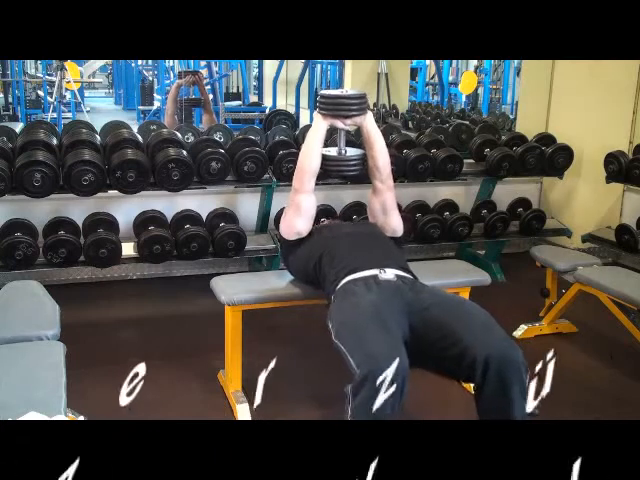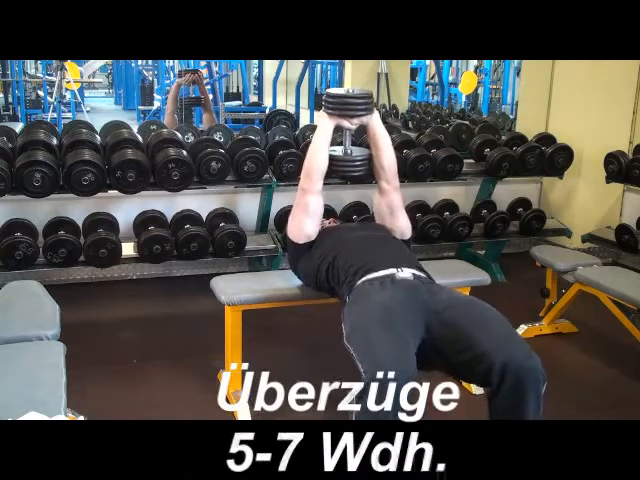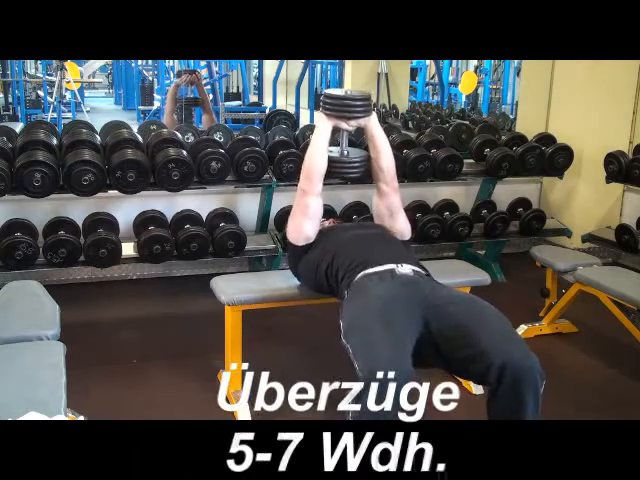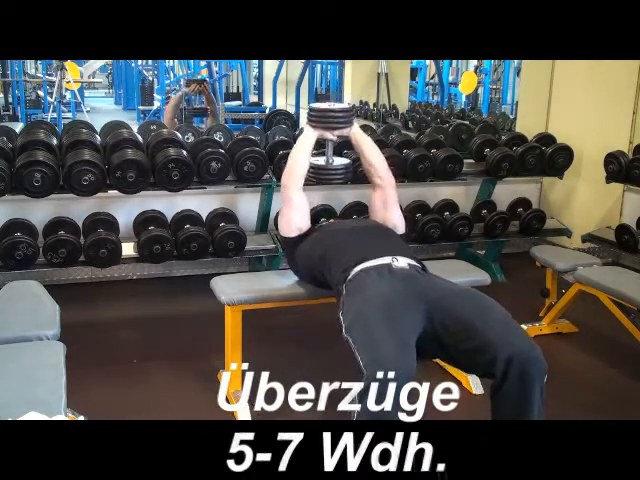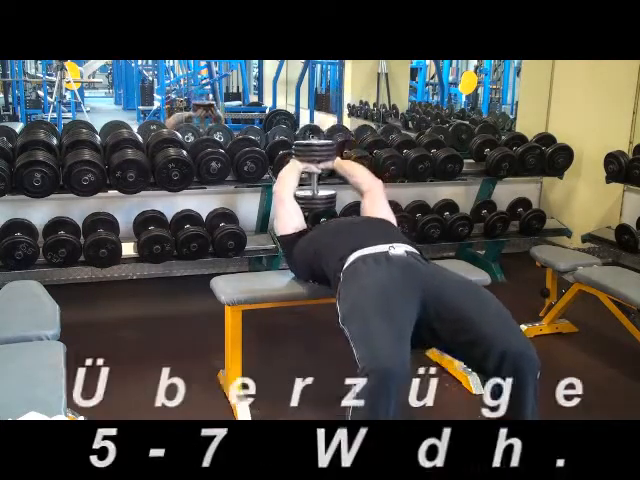
dt=1s
person 1, frame 1
left shoulder: (379, 233)
right shoulder: (301, 244)
left elbow: (383, 184)
right elbow: (303, 189)
left wrist: (367, 122)
right wrist: (320, 124)
left hip: (414, 290)
right hip: (358, 291)
left knee: (503, 360)
right knee: (381, 371)
person 1, frame 2
left shoulder: (384, 233)
right shoulder: (308, 248)
left elbow: (388, 184)
right elbow: (310, 189)
left wrist: (373, 122)
right wrist: (326, 125)
left hip: (429, 291)
left knee: (522, 368)
right knee: (387, 377)
person 1, frame 3
left shoulder: (384, 233)
right shoulder: (307, 248)
left elbow: (387, 186)
right elbow: (309, 190)
left wrist: (371, 123)
right wrist: (324, 125)
left hip: (428, 287)
left knee: (520, 367)
right knee: (384, 376)
person 1, frame 4
left shoulder: (381, 228)
right shoulder: (306, 245)
left elbow: (383, 182)
right elbow: (291, 187)
left wrist: (353, 131)
right wrist: (311, 133)
left hip: (424, 280)
right hip: (368, 283)
left knee: (524, 360)
right knee: (389, 373)
person 1, frame 5
left shoulder: (376, 223)
right shoulder: (303, 245)
left elbow: (373, 186)
right elbow: (282, 194)
left wrist: (335, 162)
right wrist: (298, 164)
left knee: (516, 356)
right knee: (385, 368)
